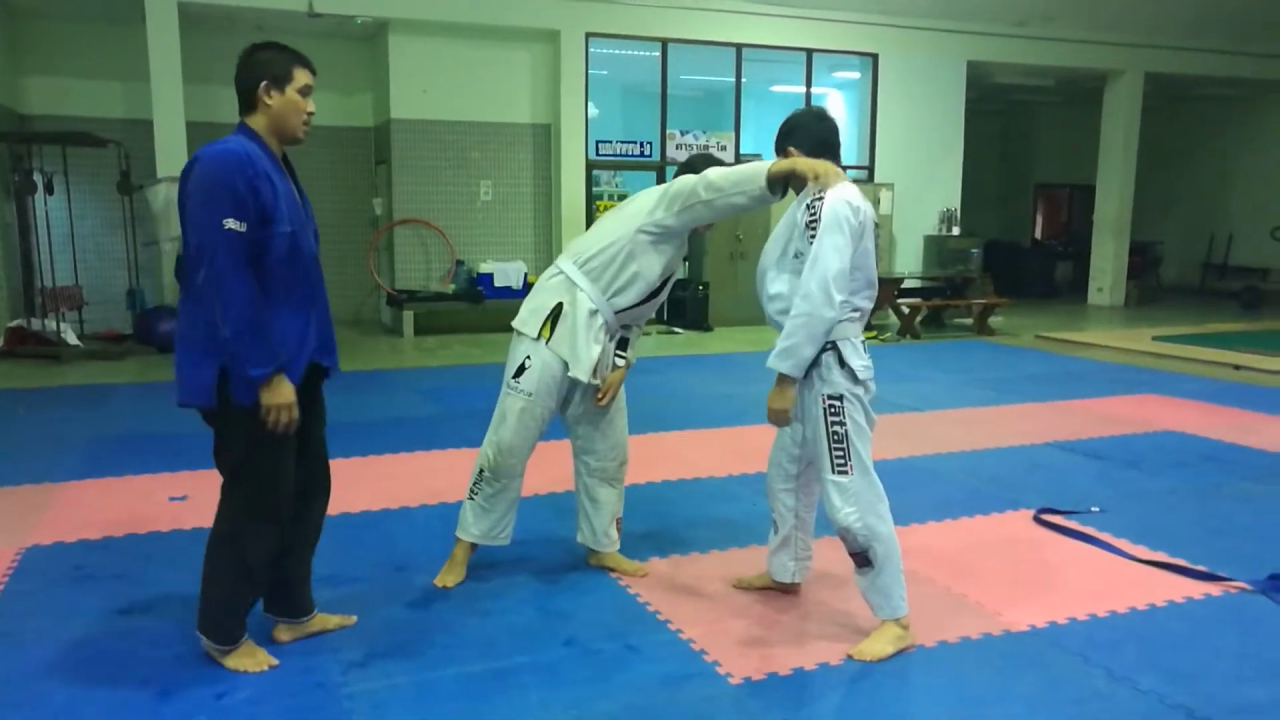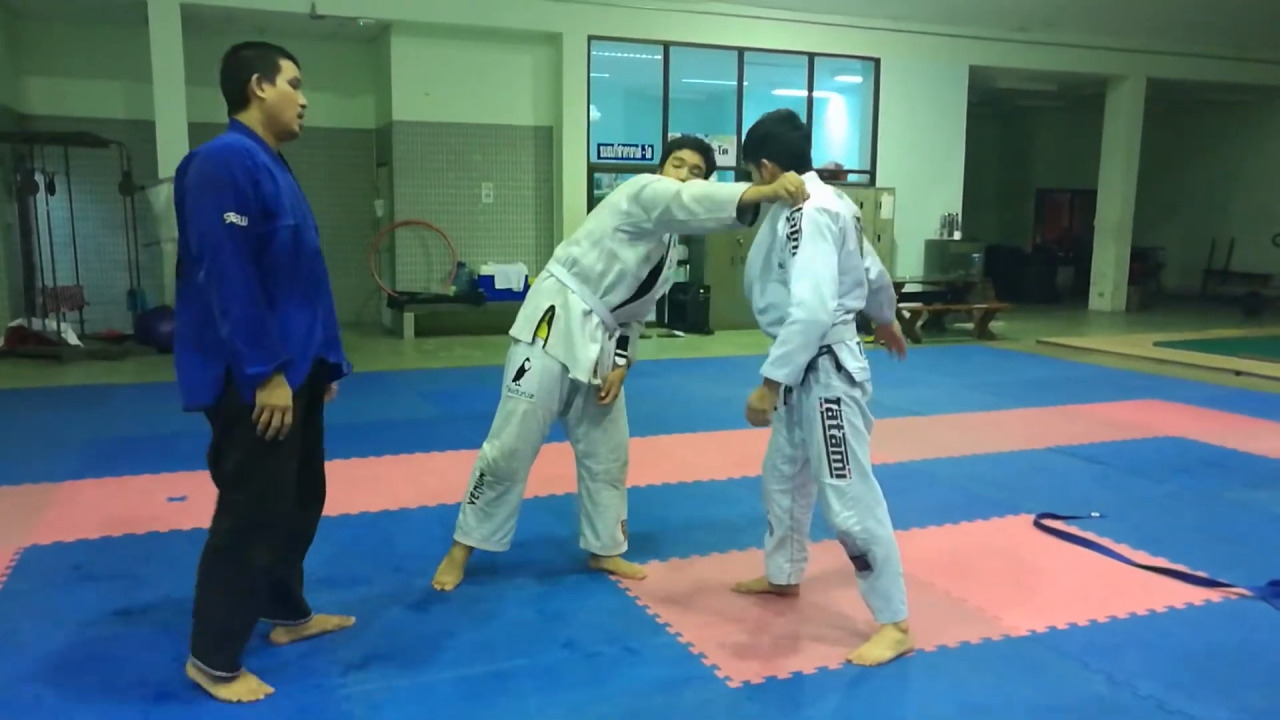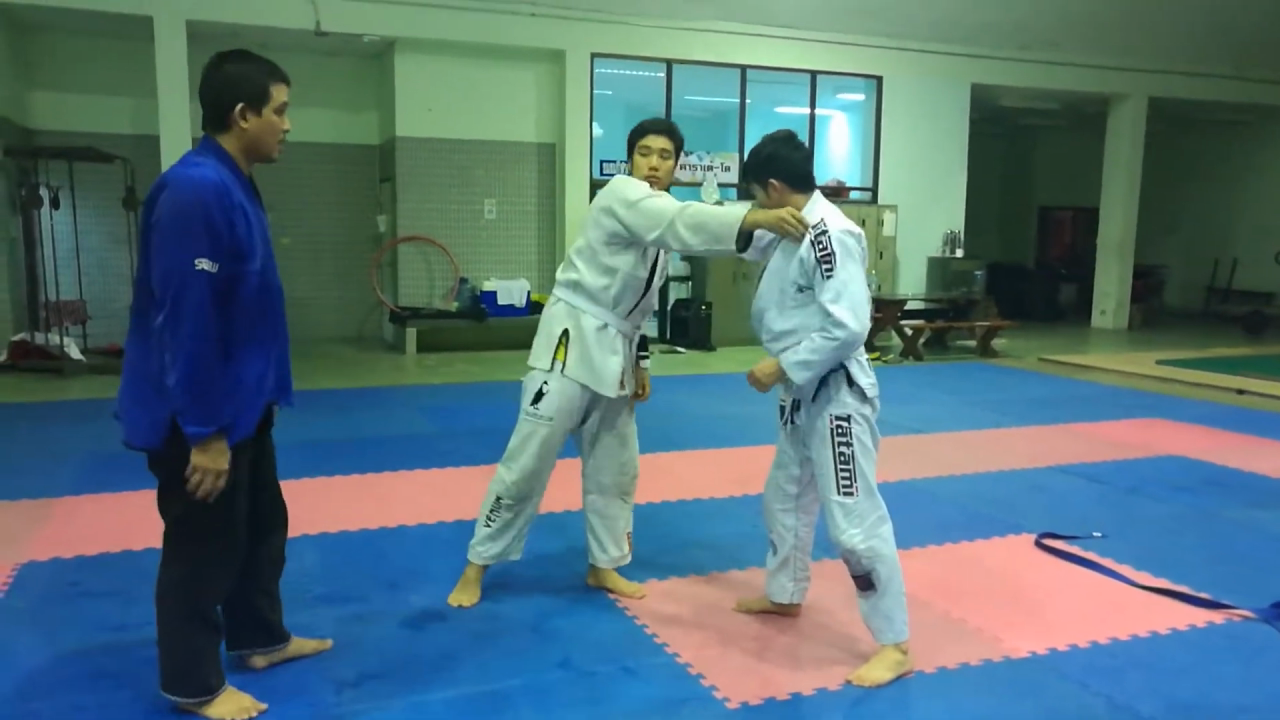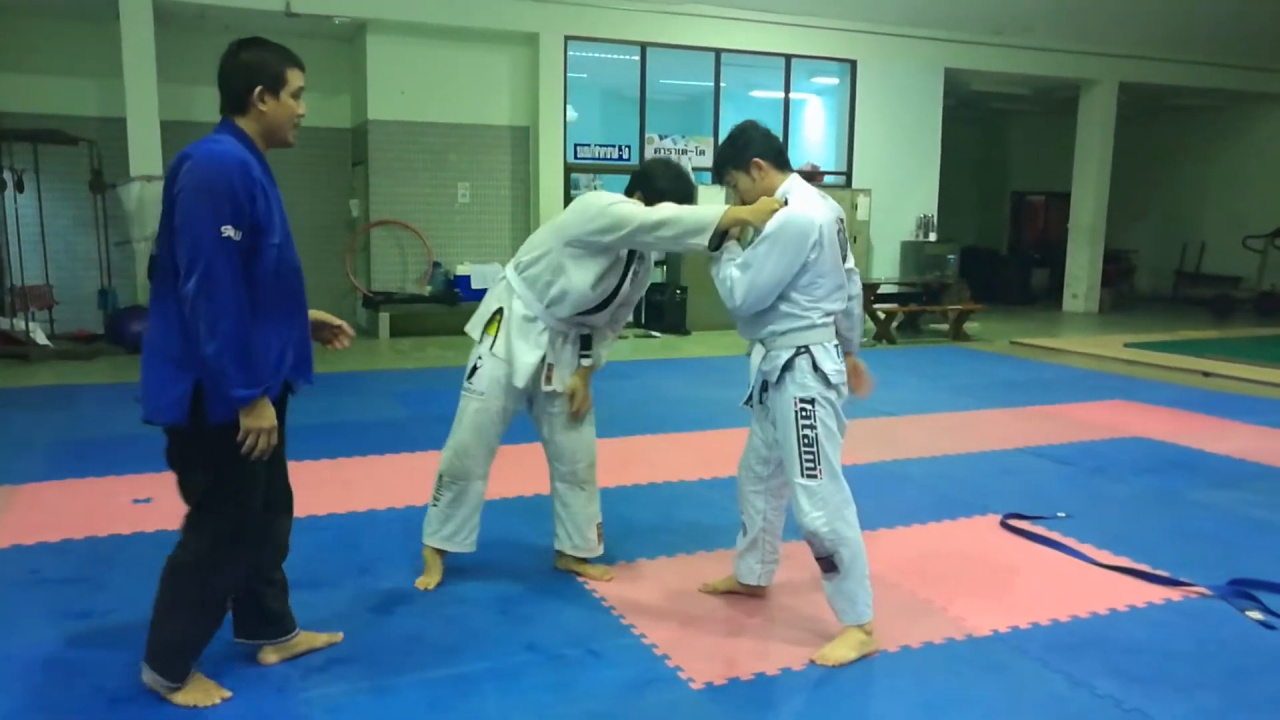
dt=0.7s
person 1, frame 1
left shoulder: (277, 168)
right shoulder: (226, 166)
right elbow: (225, 283)
right wrist: (266, 373)
left hip: (292, 365)
right hip: (249, 375)
left knee: (306, 491)
right knee: (256, 501)
left ankle: (290, 611)
right ankle: (222, 631)
person 1, frame 2
left shoulder: (268, 165)
right shoulder: (224, 163)
right elbow: (226, 279)
left wrist: (317, 361)
right wrist: (265, 373)
left hip: (291, 368)
right hip: (252, 378)
left knee: (300, 500)
right knee: (254, 511)
left ankle: (286, 613)
right ankle: (213, 656)
person 1, frame 3
left shoulder: (231, 184)
right shoulder: (196, 192)
right elbow: (183, 321)
right wrist: (205, 431)
left hip: (239, 398)
right hip: (198, 410)
left knee: (263, 523)
right knee: (204, 545)
left ankle: (260, 639)
person 1, frame 4
left shoulder: (240, 166)
right shoulder: (217, 168)
right elbow: (211, 292)
left wrist: (299, 320)
right wrist: (249, 393)
left hip: (243, 379)
right hip: (215, 388)
left knee: (266, 510)
right knee: (223, 524)
left ankle: (269, 631)
right ankle: (168, 662)
person 2, frame 1
left shoulder: (832, 204)
right shoulder: (825, 199)
left elbow: (817, 301)
left wrist: (783, 378)
left hip: (830, 365)
right hip: (813, 362)
left knee: (850, 493)
right knee: (789, 473)
left ankle: (895, 619)
right ankle: (786, 571)
person 2, frame 2
left shoulder: (807, 212)
right shoulder: (822, 199)
left elbow: (810, 310)
right elbow: (873, 270)
left wrist: (769, 382)
right wrist: (886, 318)
left hip: (825, 368)
right hip: (807, 367)
left knee: (849, 497)
right knee: (783, 475)
left ankle: (894, 622)
right ankle: (783, 574)
person 2, frame 3
left shoulder: (833, 234)
left elbow: (845, 327)
right elbow: (752, 240)
left wrist: (783, 367)
left hip: (837, 389)
right hip: (806, 389)
left knee: (855, 518)
right knee: (786, 495)
left ankle: (895, 645)
right ankle: (784, 594)
person 2, frame 4
left shoulder: (794, 220)
right shoulder: (817, 205)
left elbow: (742, 294)
right elbow: (849, 287)
left wrist: (725, 247)
right wrist: (849, 349)
left hip: (801, 369)
right hip: (781, 366)
left knee: (818, 499)
right knee: (758, 475)
left ankle: (858, 625)
right ankle: (752, 575)
person 3, frame 1
left shoulder: (672, 248)
right shoulder: (663, 201)
right elbow: (714, 189)
left wrist: (620, 367)
right wrist: (790, 166)
left hip: (599, 342)
right hip: (557, 324)
left knee: (605, 450)
right knee: (509, 443)
left ankle: (602, 547)
right ankle: (464, 548)
person 3, frame 2
left shoulder: (668, 249)
right shoulder: (642, 191)
right elbow: (689, 202)
left wrist: (620, 365)
right wrist: (764, 191)
left hip: (597, 343)
right hip: (554, 326)
left knee: (607, 453)
right knee: (511, 446)
left ankle: (603, 549)
right ankle: (461, 549)
person 3, frame 3
left shoulder: (656, 219)
right shoulder: (621, 194)
right elbow: (682, 223)
left wrist: (638, 364)
right wrist: (759, 218)
left hip: (612, 354)
right hip: (572, 344)
left knee: (615, 469)
right knee: (527, 464)
left ankle: (602, 566)
right ankle: (478, 565)
person 3, frame 4
left shoulder: (641, 255)
right shoulder: (598, 209)
left elbow: (610, 318)
right elbow: (657, 223)
left wrist: (584, 372)
right wrist: (740, 215)
left hip: (561, 344)
right hip: (513, 328)
left knee: (575, 454)
right knee: (469, 448)
left ankle: (572, 551)
right ankle: (437, 549)
